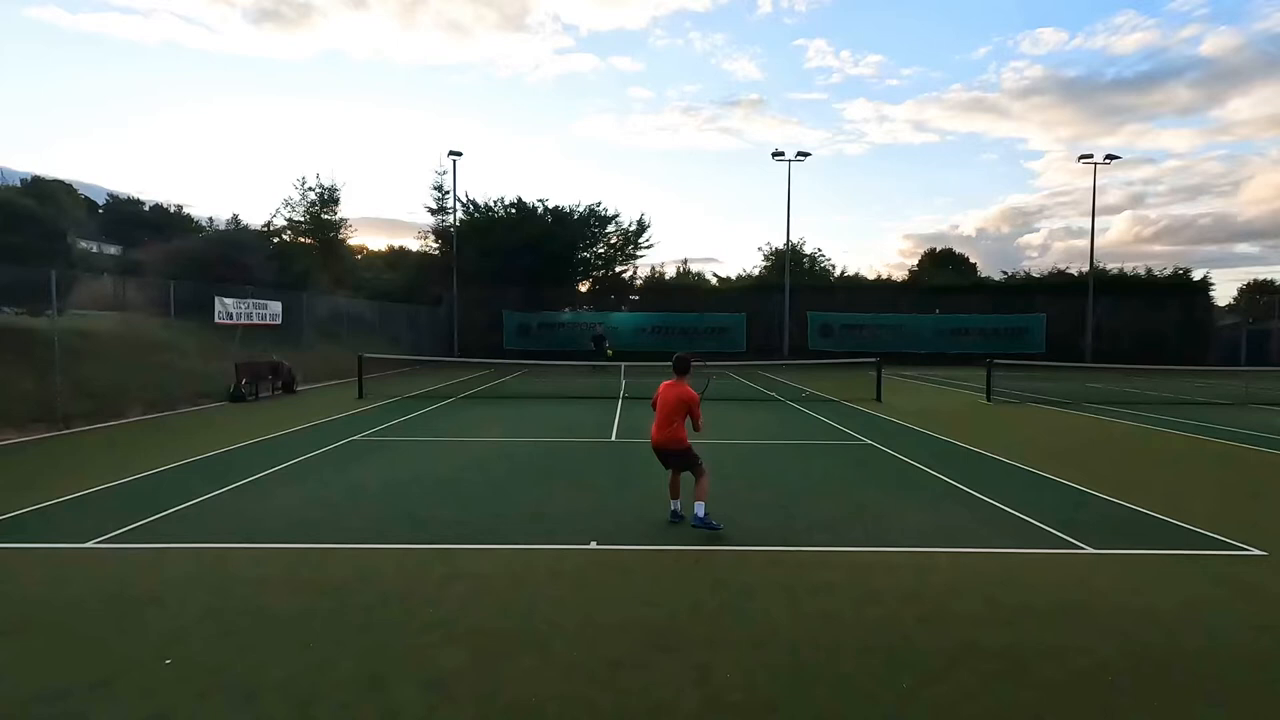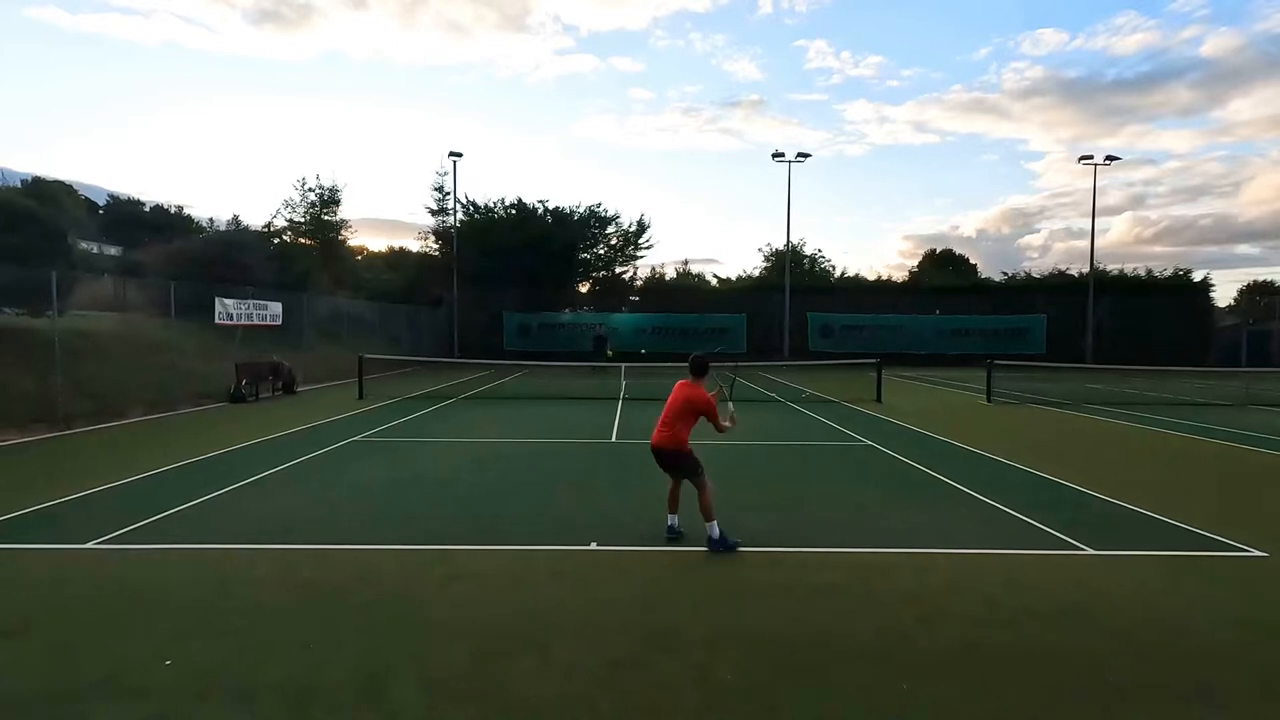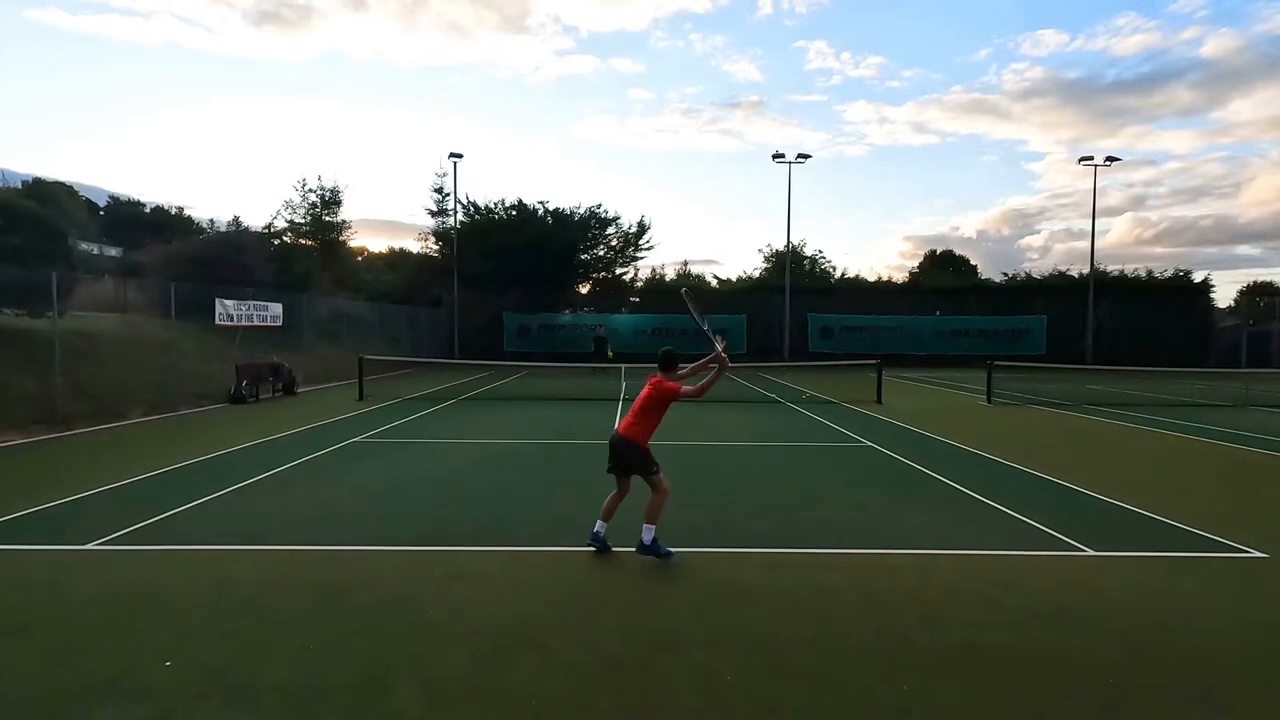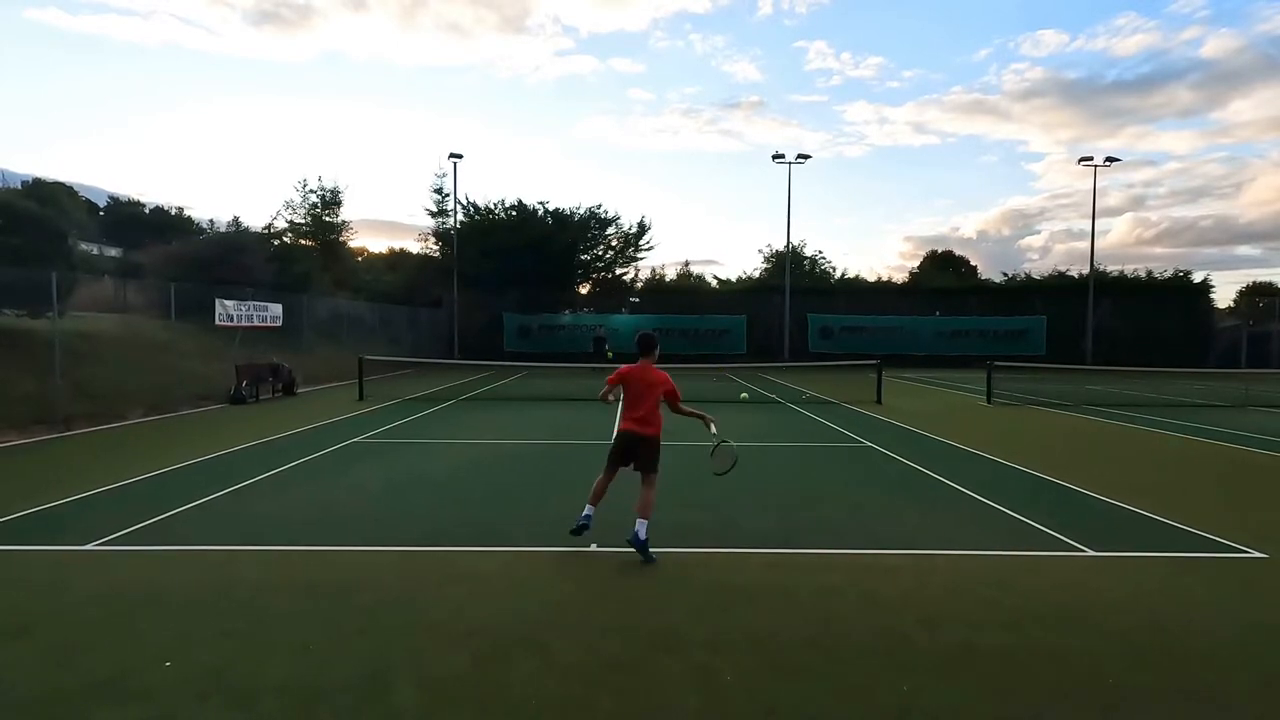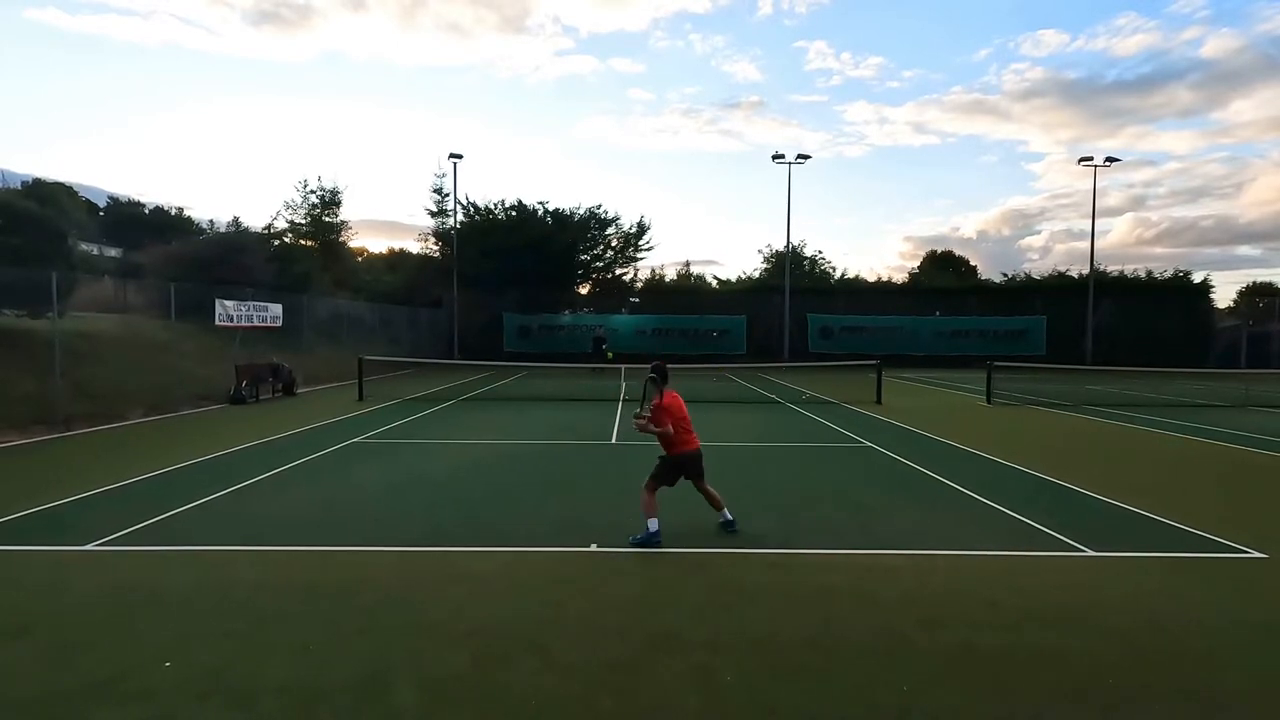
dt=0.5s
person 1, frame 1
left shoulder: (663, 387)
right shoulder: (691, 396)
right elbow: (697, 428)
right wrist: (700, 418)
left hip: (657, 442)
right hip: (677, 444)
left knee: (675, 471)
right knee: (701, 474)
left ankle: (675, 511)
right ankle: (700, 516)
person 1, frame 2
left shoulder: (679, 385)
right shoulder: (706, 399)
right elbow: (721, 428)
right wrist: (731, 422)
left hip: (657, 443)
right hip: (677, 447)
left knee: (676, 480)
right knee: (704, 487)
left ankle: (672, 527)
right ankle: (715, 537)
person 1, frame 3
left shoulder: (657, 380)
right shoulder: (664, 387)
left elbow: (686, 372)
right elbow: (696, 392)
left wrist: (714, 357)
right wrist: (720, 370)
left hip: (620, 438)
right hip: (633, 443)
left knee: (621, 490)
right knee: (661, 489)
left ankle: (598, 535)
right ankle: (648, 541)
person 1, frame 4
left shoulder: (625, 372)
right shoulder: (663, 378)
left elbow: (603, 396)
right elbow: (678, 409)
left wrist: (611, 398)
right wrist: (702, 416)
left hip: (626, 434)
right hip: (650, 437)
left knee: (607, 475)
right knee: (648, 486)
left ankle: (586, 518)
right ankle: (640, 536)
person 1, frame 5
left shoulder: (658, 404)
right shoulder: (675, 397)
left elbow: (668, 433)
left wrist: (647, 429)
right wrist: (647, 418)
left hip: (677, 454)
right hip: (694, 451)
left knee: (649, 489)
right knee: (702, 486)
left ankle: (652, 532)
right ankle: (728, 519)
